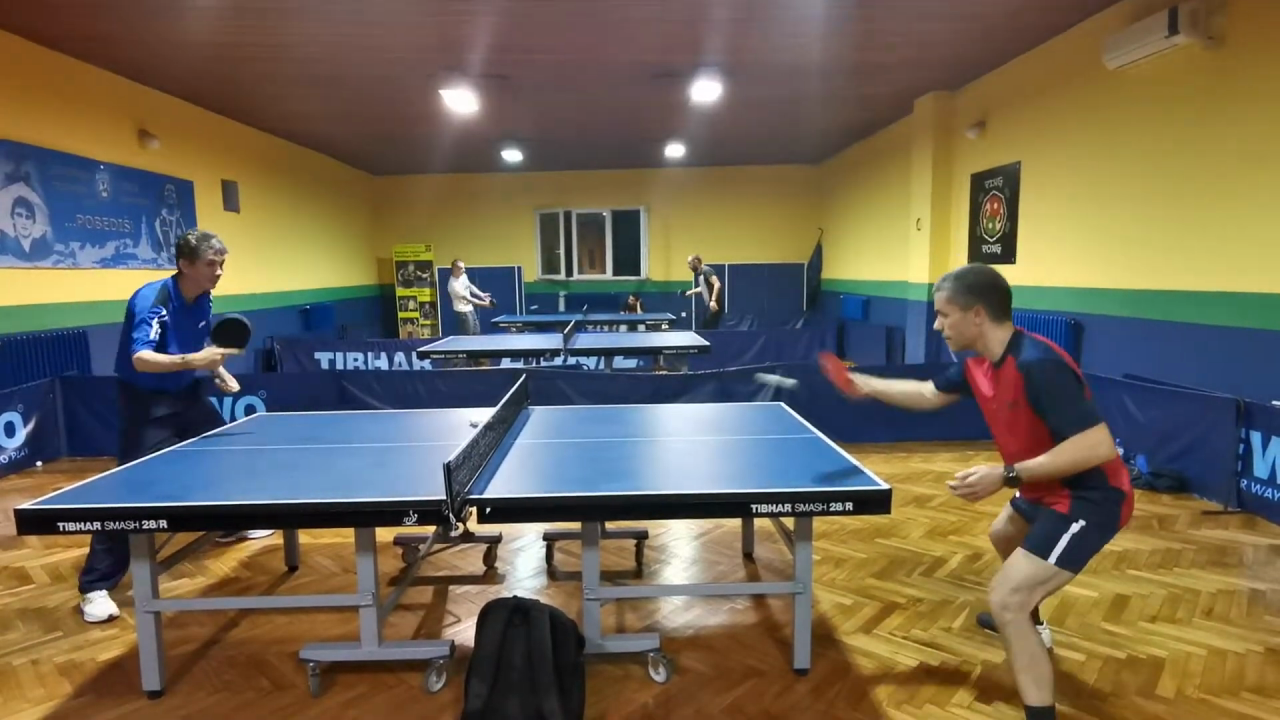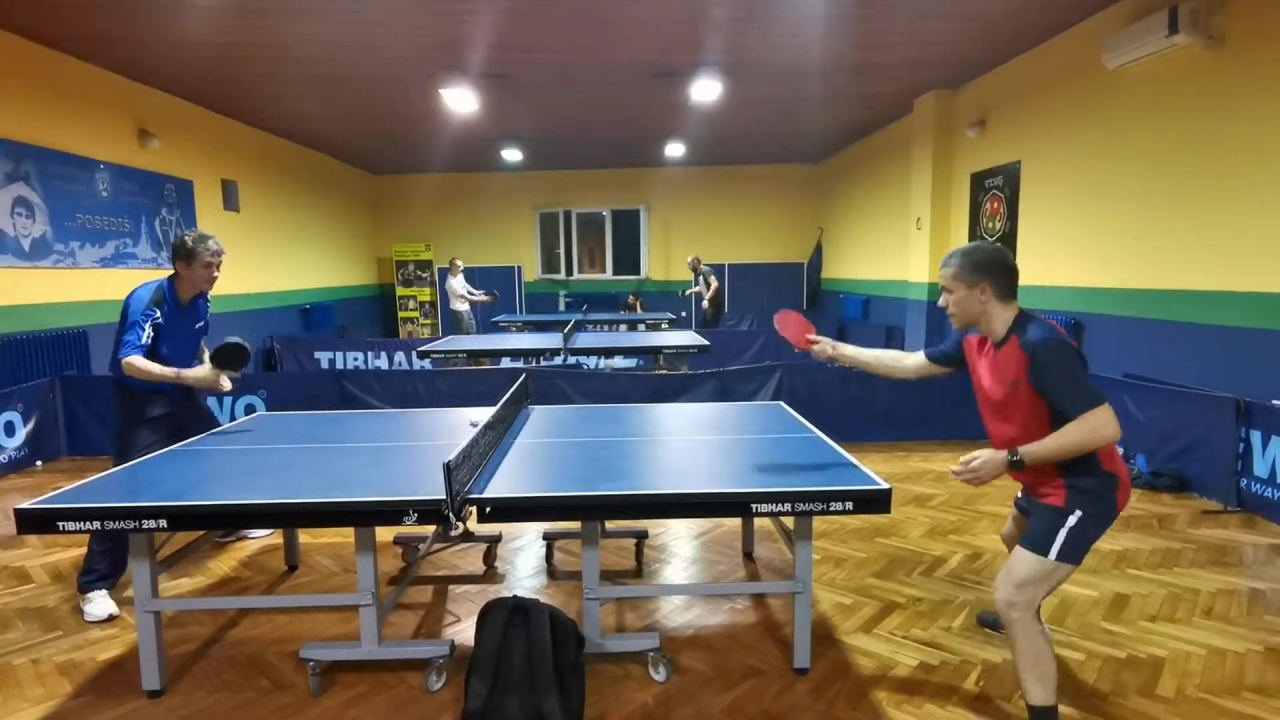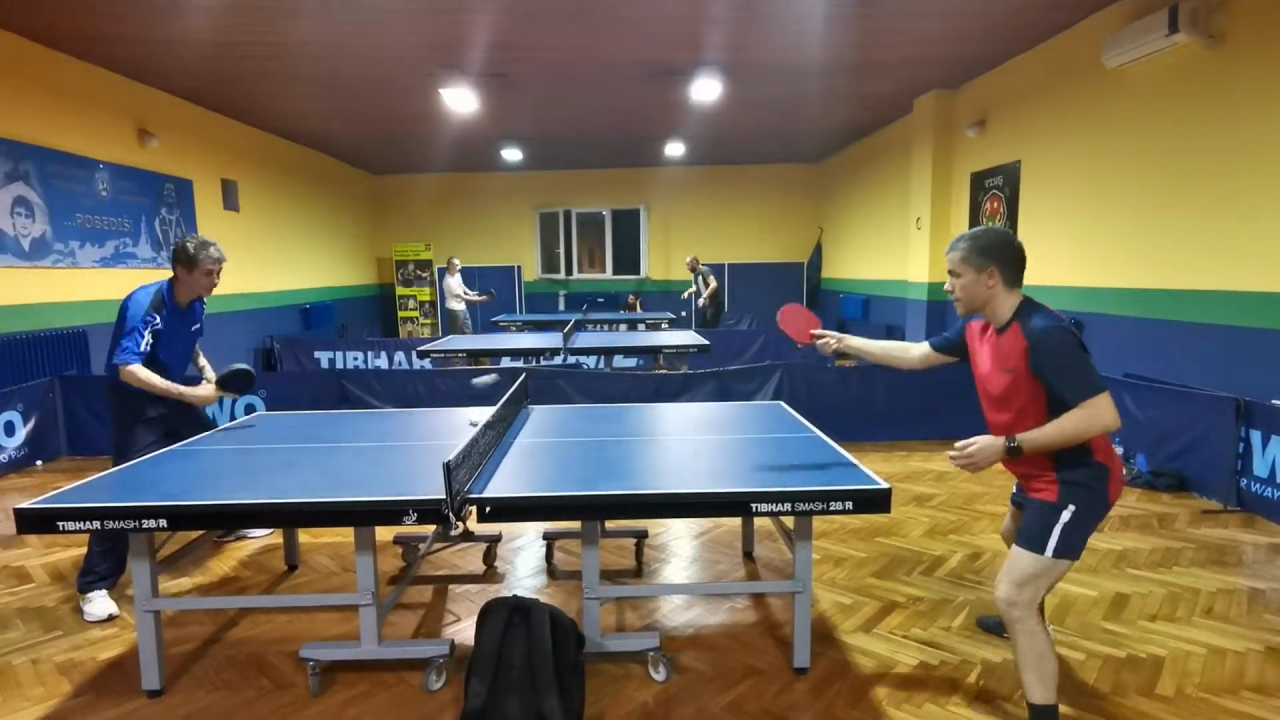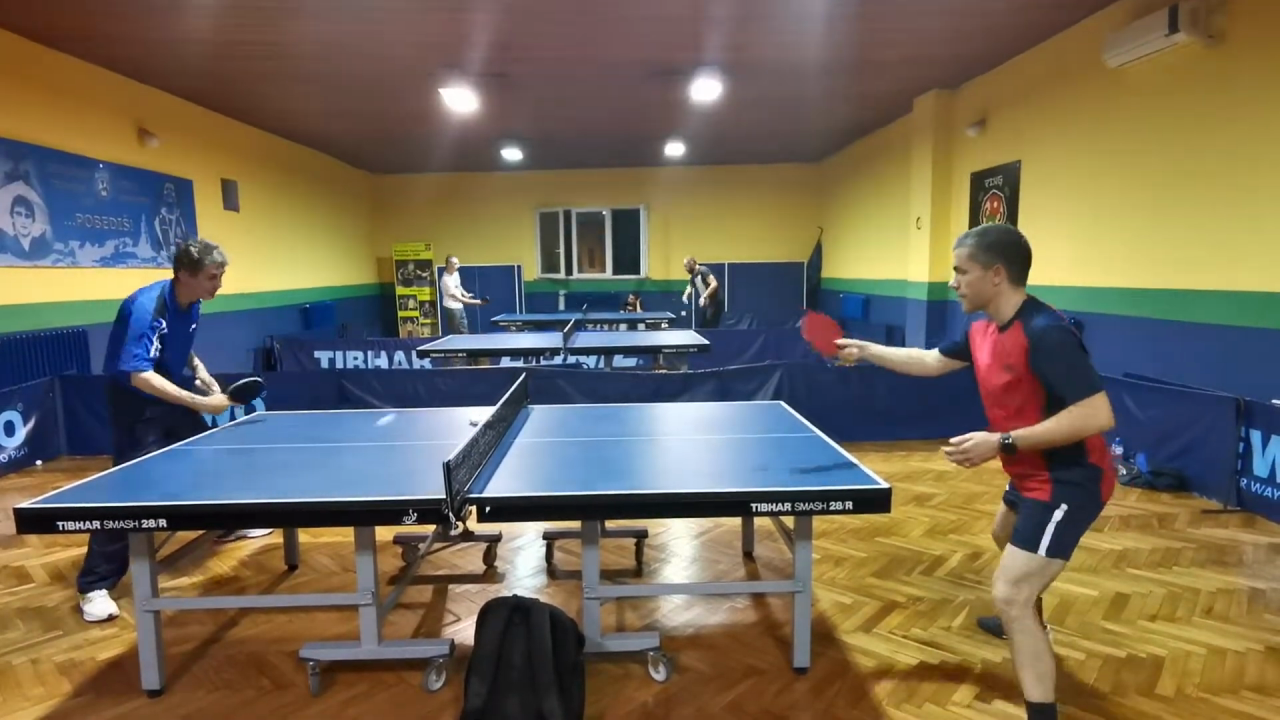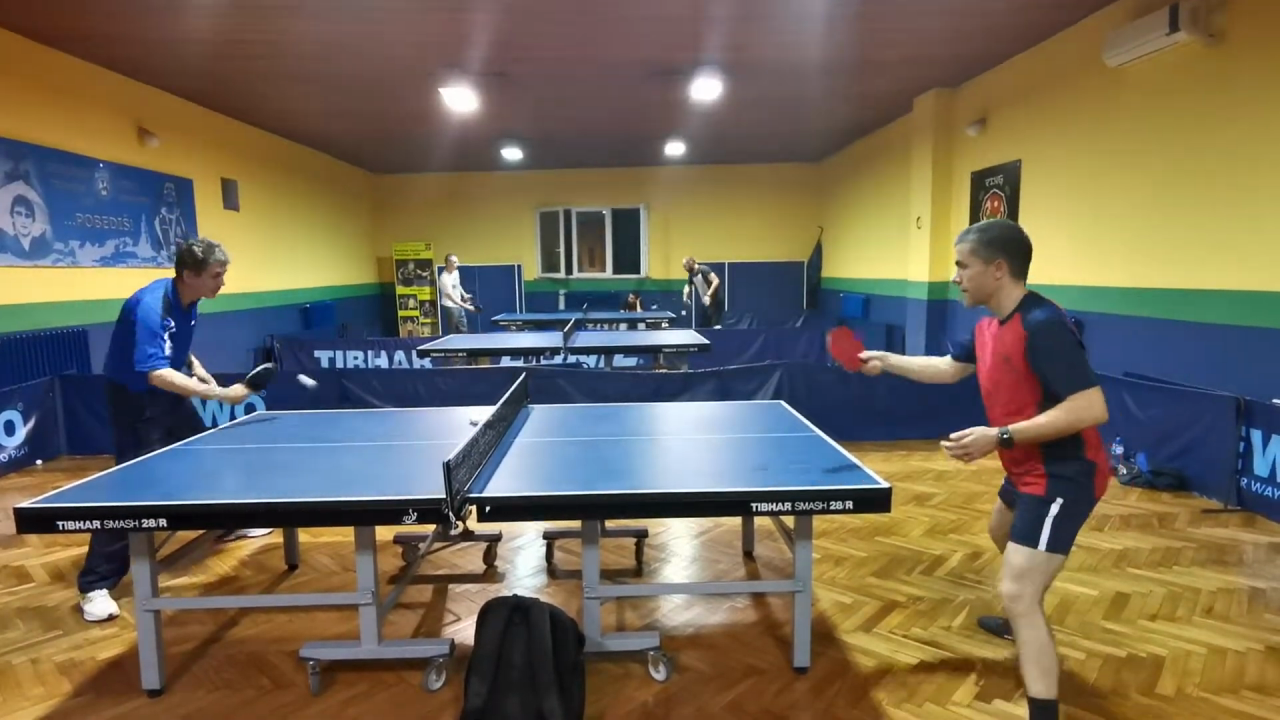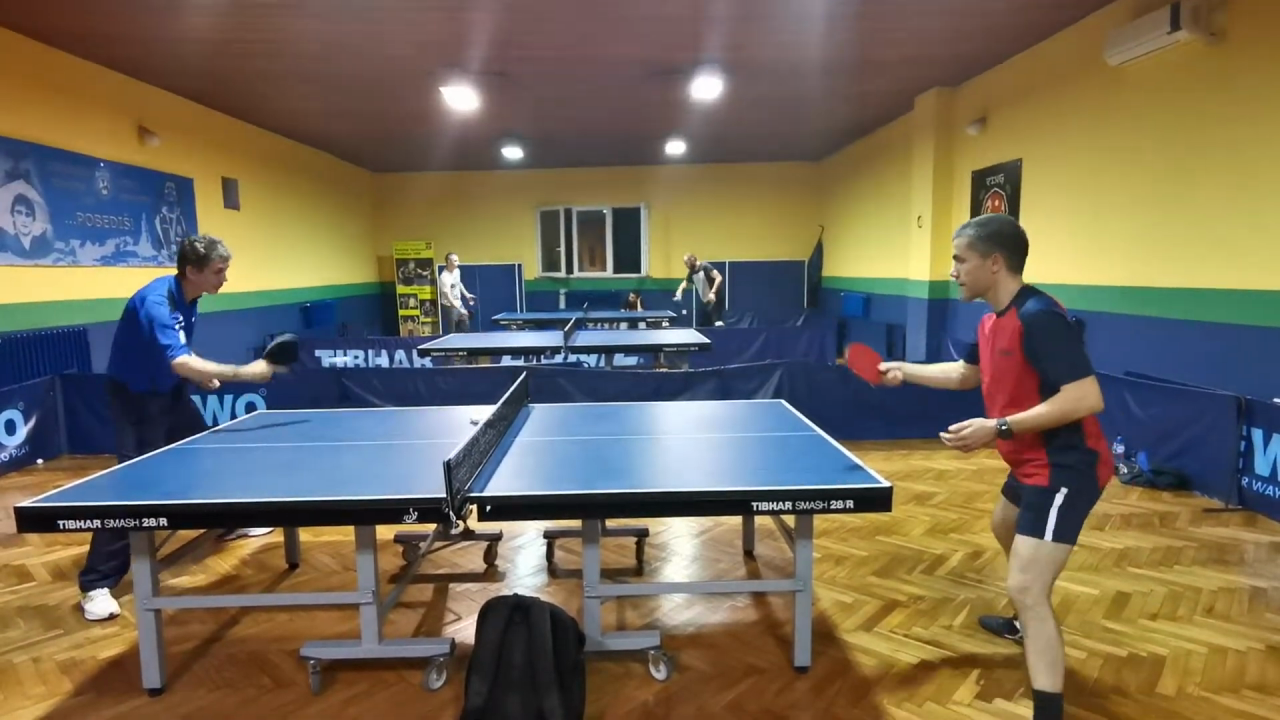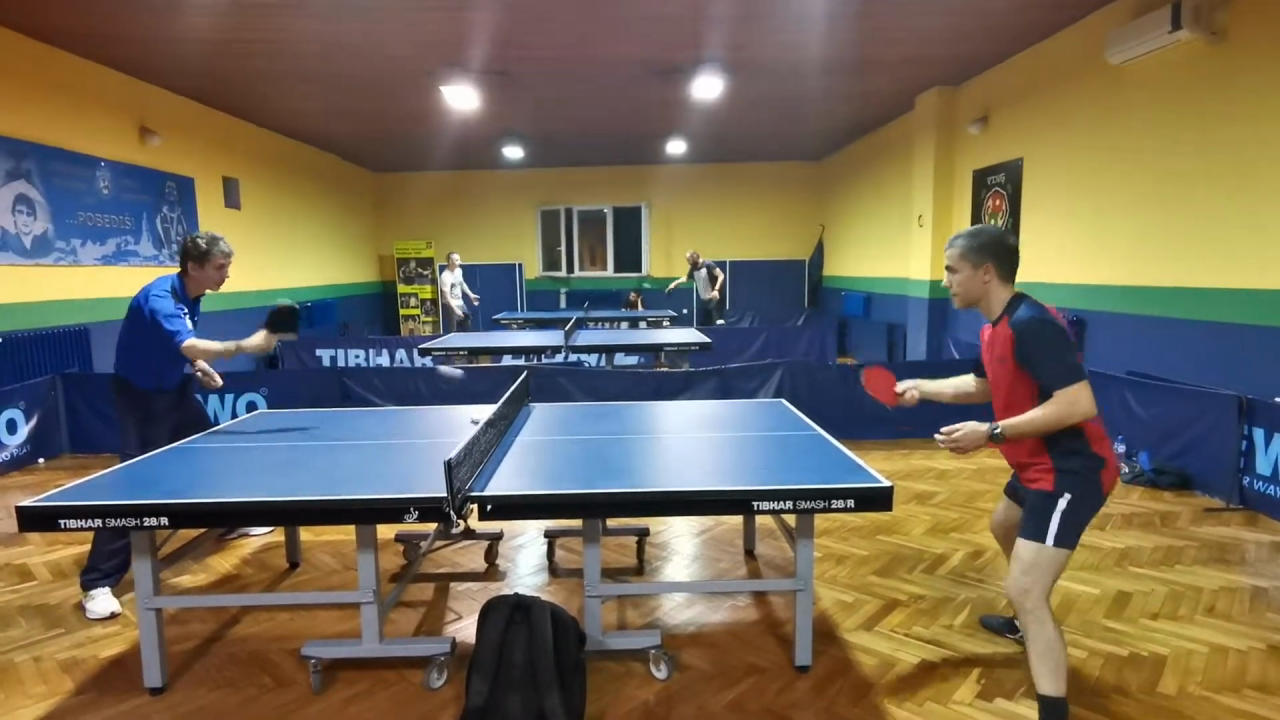
dt=0.1s
person 1, frame 1
left shoulder: (1037, 365)
right shoulder: (978, 361)
left elbow: (1100, 447)
right elbow: (931, 394)
left wrist: (1007, 475)
right wrist: (868, 386)
left hip: (1087, 501)
right hip: (1049, 491)
left knee: (1006, 600)
right knee: (1004, 537)
right ankle: (1029, 628)
person 1, frame 2
left shoulder: (1041, 345)
right shoulder: (975, 342)
left elbow: (1104, 428)
right elbow: (913, 365)
left wrist: (1010, 460)
right wrist: (839, 350)
left hip: (1085, 491)
right hip: (1047, 482)
left knee: (1013, 598)
right knee: (1013, 540)
right ankle: (1026, 625)
person 1, frame 3
left shoulder: (1044, 334)
right shoulder: (977, 329)
left elbow: (1103, 417)
right elbow: (919, 354)
left wrist: (1007, 446)
right wrist: (848, 343)
left hip: (1075, 483)
right hip: (1040, 475)
left knee: (1012, 596)
right knee: (1014, 540)
right ankle: (1028, 627)
person 1, frame 4
left shoulder: (1046, 333)
right shoulder: (982, 329)
left elbow: (1099, 416)
right elbow: (933, 362)
left wrist: (1003, 442)
right wrist: (865, 350)
left hip: (1067, 483)
right hip: (1033, 475)
left knee: (1009, 594)
right knee: (1005, 536)
right ankle: (1025, 626)
person 1, frame 5
left shoulder: (1043, 326)
right shoulder: (988, 326)
left elbow: (1092, 409)
right elbow: (952, 368)
left wrist: (1000, 437)
right wrist: (887, 361)
left hip: (1061, 478)
right hip: (1029, 470)
left knee: (1017, 595)
right knee: (1001, 531)
right ankle: (1024, 626)
person 1, frame 6
left shoulder: (1040, 317)
right shoulder: (993, 320)
left elbow: (1088, 398)
right elbow: (965, 374)
left wrist: (998, 428)
right wrist: (905, 370)
left hip: (1065, 469)
right hip: (1032, 463)
left knee: (1026, 587)
right knee: (1005, 529)
right ankle: (1026, 625)
person 1, frame 7
left shoulder: (1029, 323)
right shoulder: (996, 325)
left elbow: (1079, 404)
right elbow: (980, 386)
left wrist: (990, 432)
right wrist: (921, 388)
left hip: (1071, 473)
right hip: (1039, 466)
left knee: (1025, 592)
right knee: (1004, 529)
right ankle: (1023, 622)
person 2, frame 1
left shoulder: (203, 300)
right shoulder: (150, 300)
right elbow: (140, 359)
left wrist: (218, 368)
right wrist: (192, 362)
left hip: (188, 393)
right hip: (147, 400)
right ankle: (95, 586)
person 2, frame 2
left shoulder: (200, 301)
right shoulder: (145, 301)
right elbow: (130, 363)
left wrist: (212, 369)
right wrist: (187, 375)
left hip: (182, 396)
right hip: (142, 401)
right ankle: (94, 586)
person 2, frame 3
left shoulder: (196, 303)
right shoulder: (143, 305)
right elbow: (128, 369)
left wrist: (206, 371)
right wrist: (189, 394)
left hip: (176, 394)
right hip: (137, 401)
right ankle: (94, 586)
person 2, frame 4
left shoulder: (192, 304)
right shoulder: (146, 307)
right elbow: (139, 375)
left wrist: (201, 372)
right wrist: (200, 401)
left hip: (176, 395)
right hip: (136, 400)
right ankle: (94, 586)
person 2, frame 5
left shoulder: (187, 301)
right shoulder: (152, 306)
right elbow: (157, 374)
left wrist: (197, 370)
right wrist: (218, 393)
left hip: (169, 395)
right hip: (134, 399)
right ankle: (95, 585)
person 2, frame 6
left shoulder: (188, 296)
right shoulder: (157, 302)
right elbow: (181, 362)
left wrist: (204, 369)
right wrist: (241, 373)
left hip: (170, 390)
right hip: (136, 397)
right ankle: (96, 584)
person 2, frame 7
left shoulder: (191, 294)
right shoulder: (160, 298)
right elbow: (190, 345)
left wrist: (200, 366)
right wrist: (244, 346)
left hip: (174, 389)
right hip: (140, 396)
right ankle: (98, 584)
